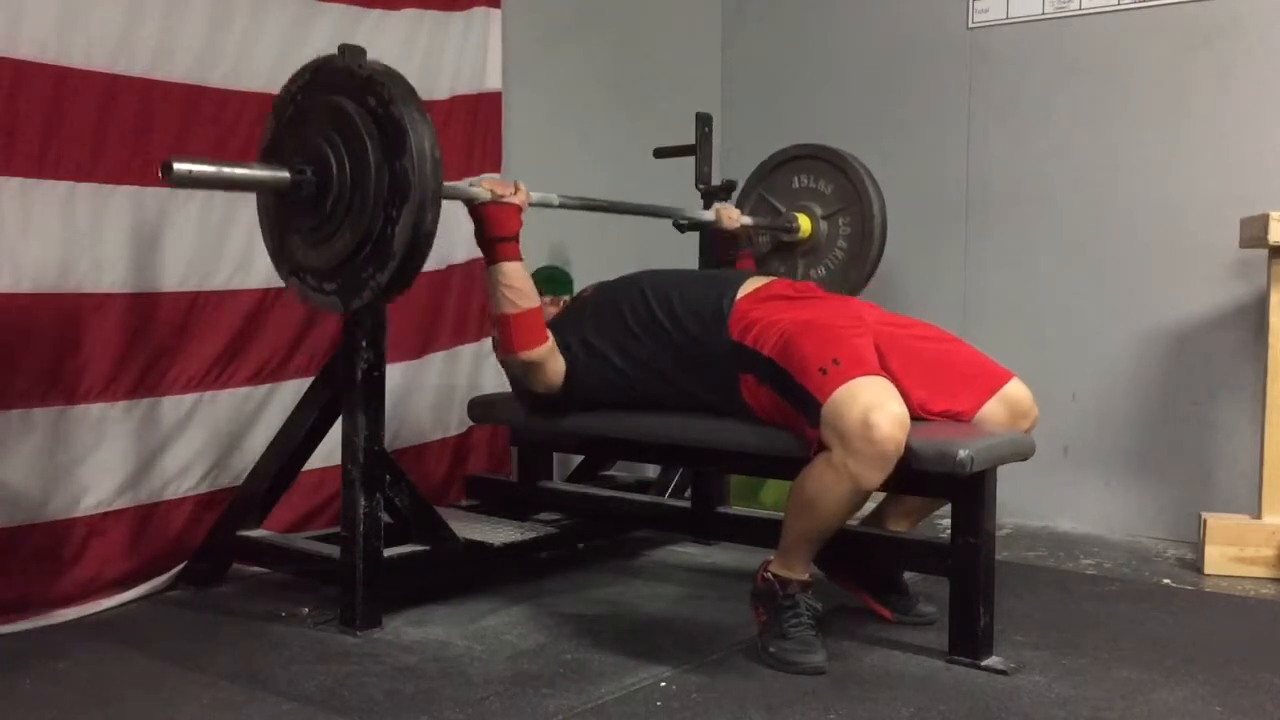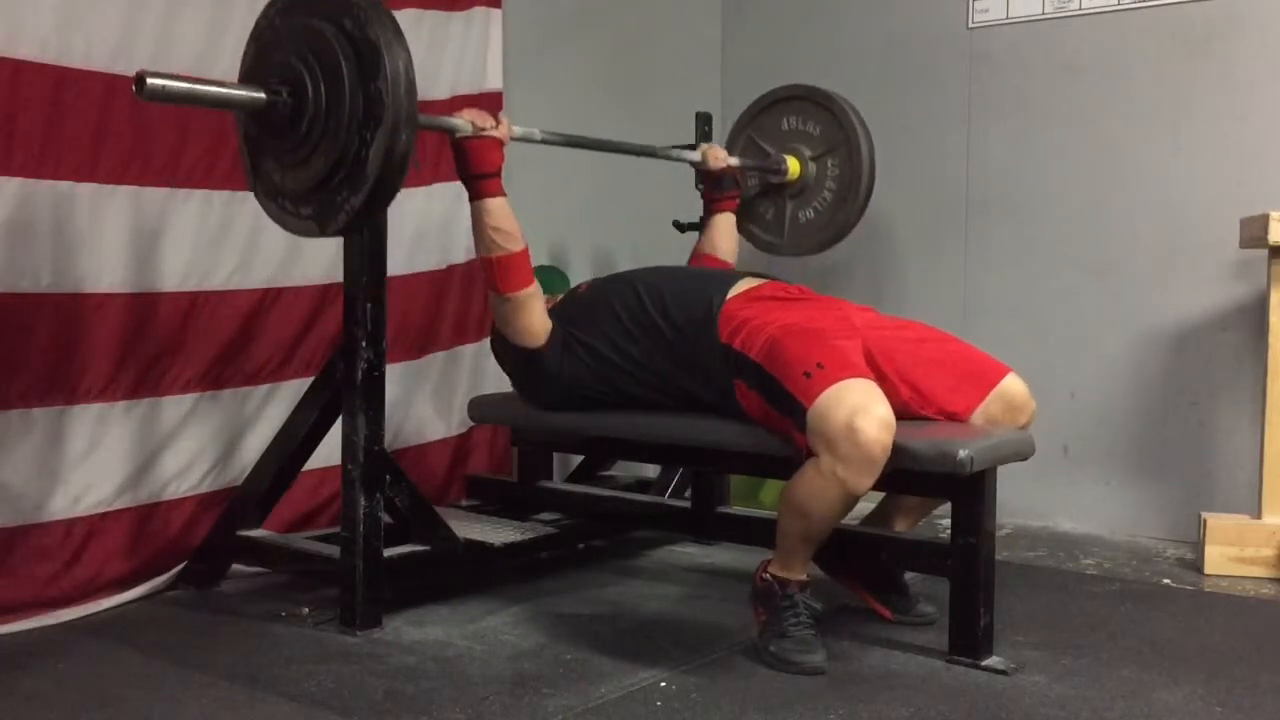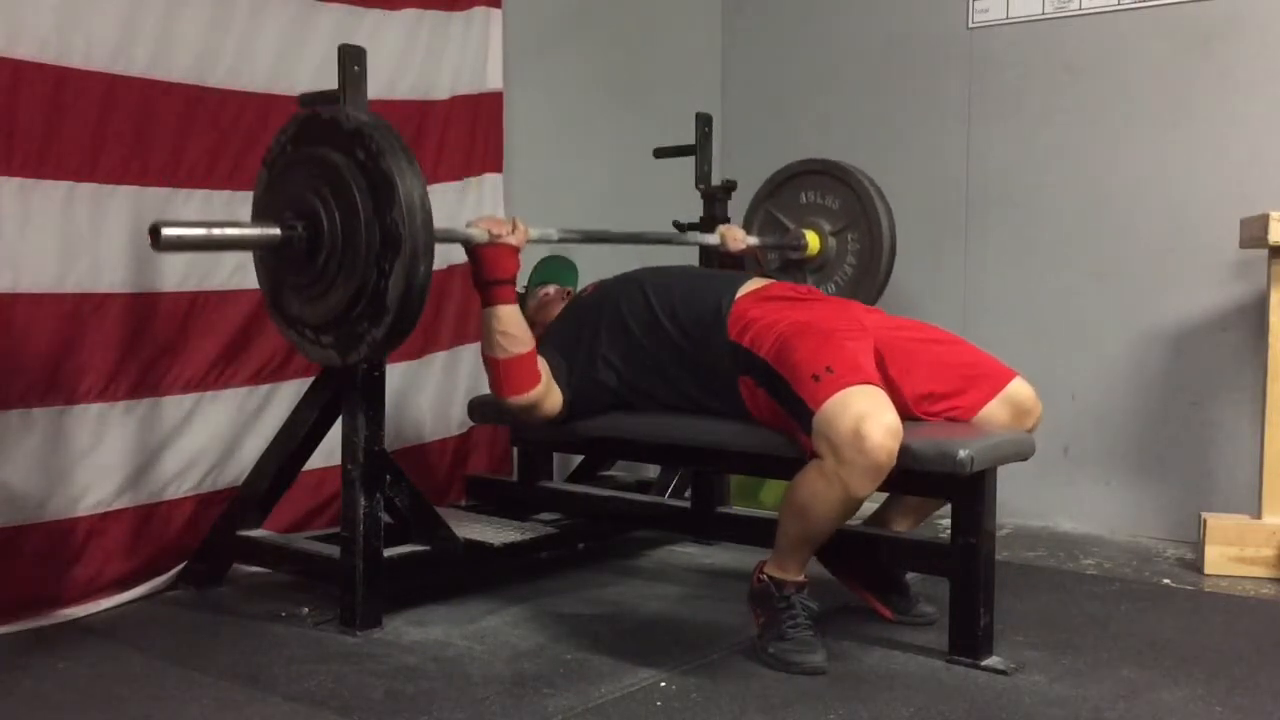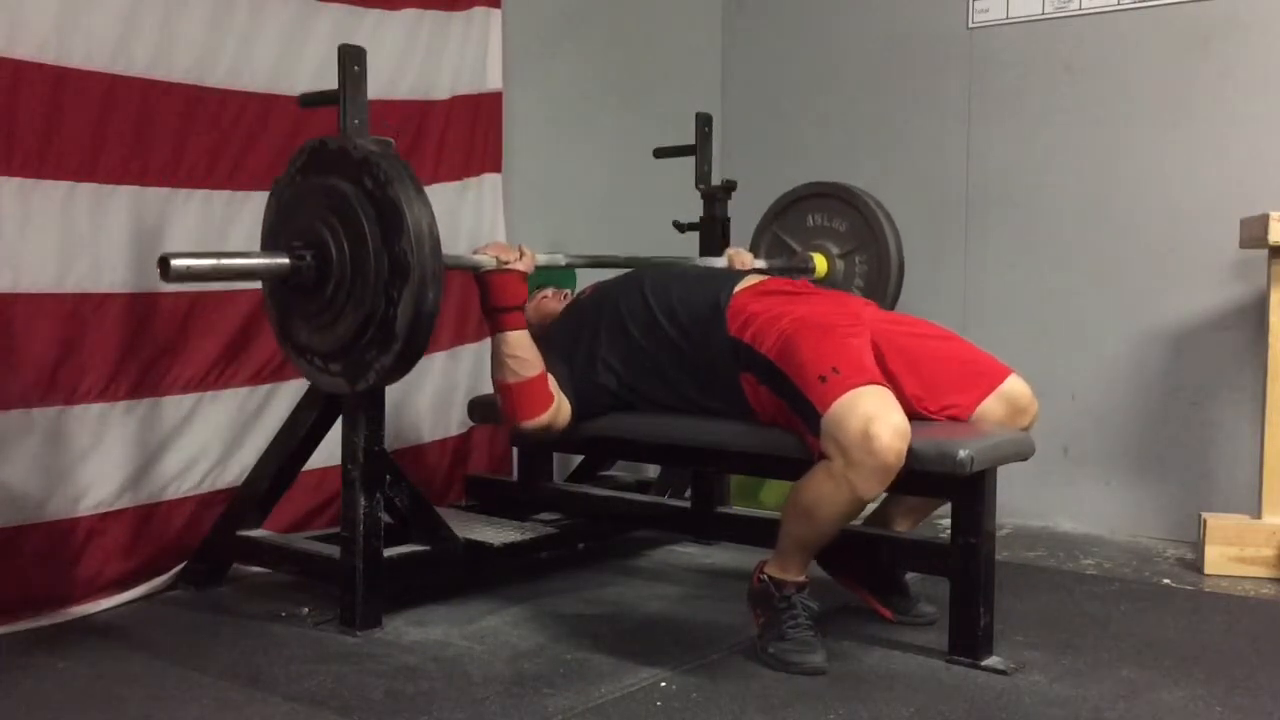
dt=0.4s
person 1, frame 1
left shoulder: (599, 323)
right shoulder: (561, 355)
right elbow: (525, 352)
left wrist: (738, 242)
right wrist: (500, 236)
left knee: (1011, 411)
right knee: (877, 430)
left ankle: (868, 552)
right ankle: (784, 584)
person 1, frame 2
left shoulder: (596, 323)
right shoulder: (552, 365)
left elbow: (713, 273)
right elbow: (508, 285)
left wrist: (721, 190)
right wrist: (482, 174)
left knee: (1009, 406)
right knee: (863, 434)
left ankle: (869, 551)
right ankle: (783, 585)
person 1, frame 3
left shoulder: (610, 319)
right shoulder: (554, 354)
right elbow: (521, 392)
left wrist: (742, 261)
right wrist: (497, 280)
left knee: (1015, 408)
right knee: (868, 438)
left ankle: (873, 550)
right ankle: (780, 585)
person 1, frame 4
left shoulder: (604, 315)
right shoulder: (556, 350)
right elbow: (534, 413)
left wrist: (746, 275)
right wrist: (505, 299)
left knee: (1011, 407)
right knee: (876, 441)
left ankle: (870, 550)
right ankle: (781, 587)
